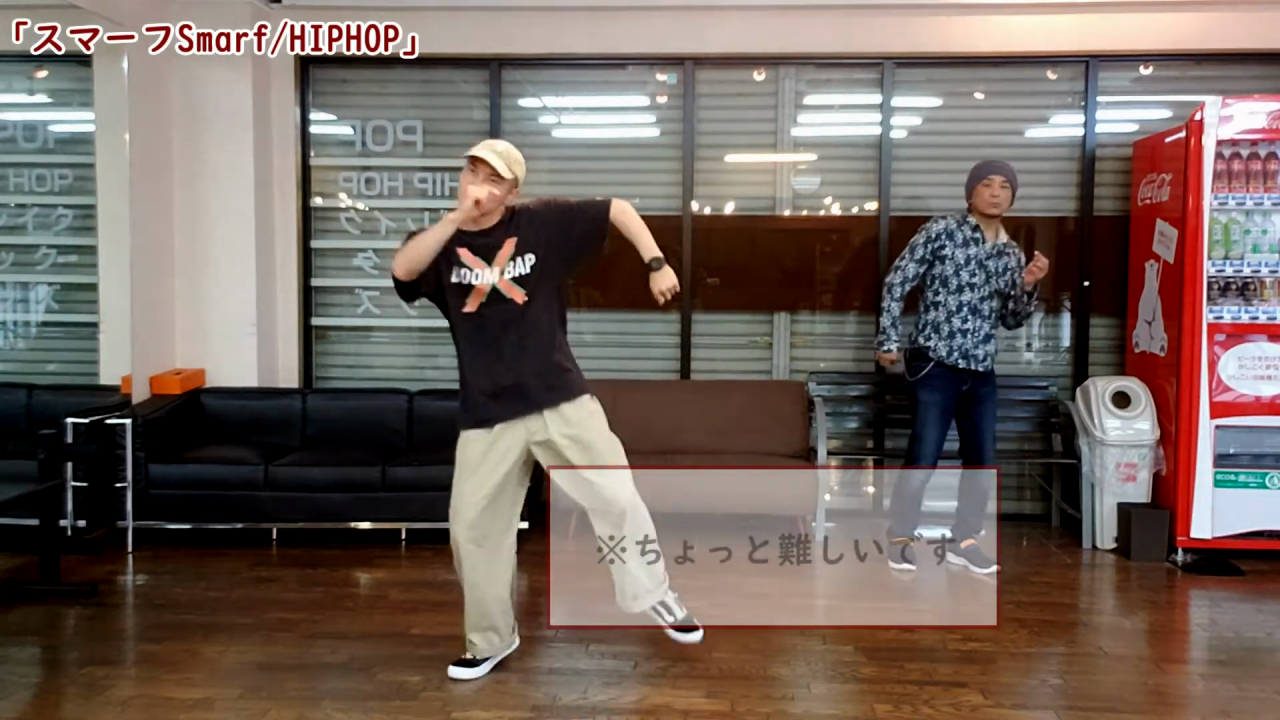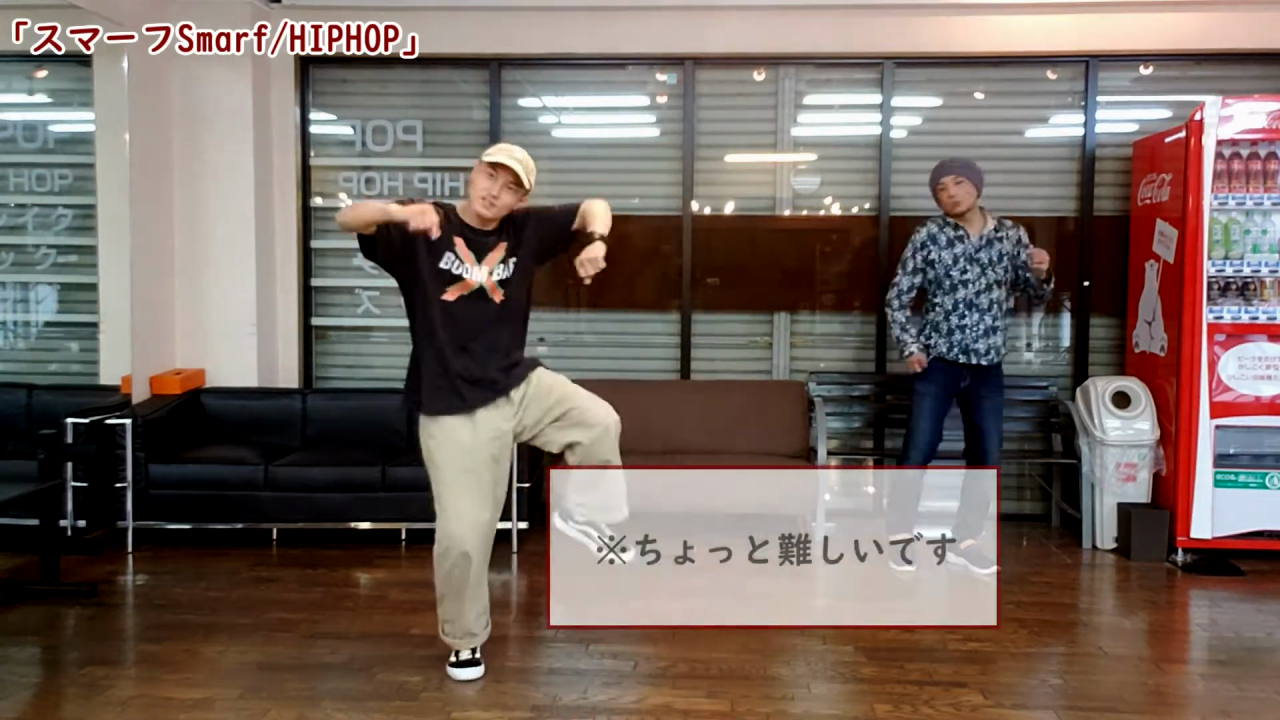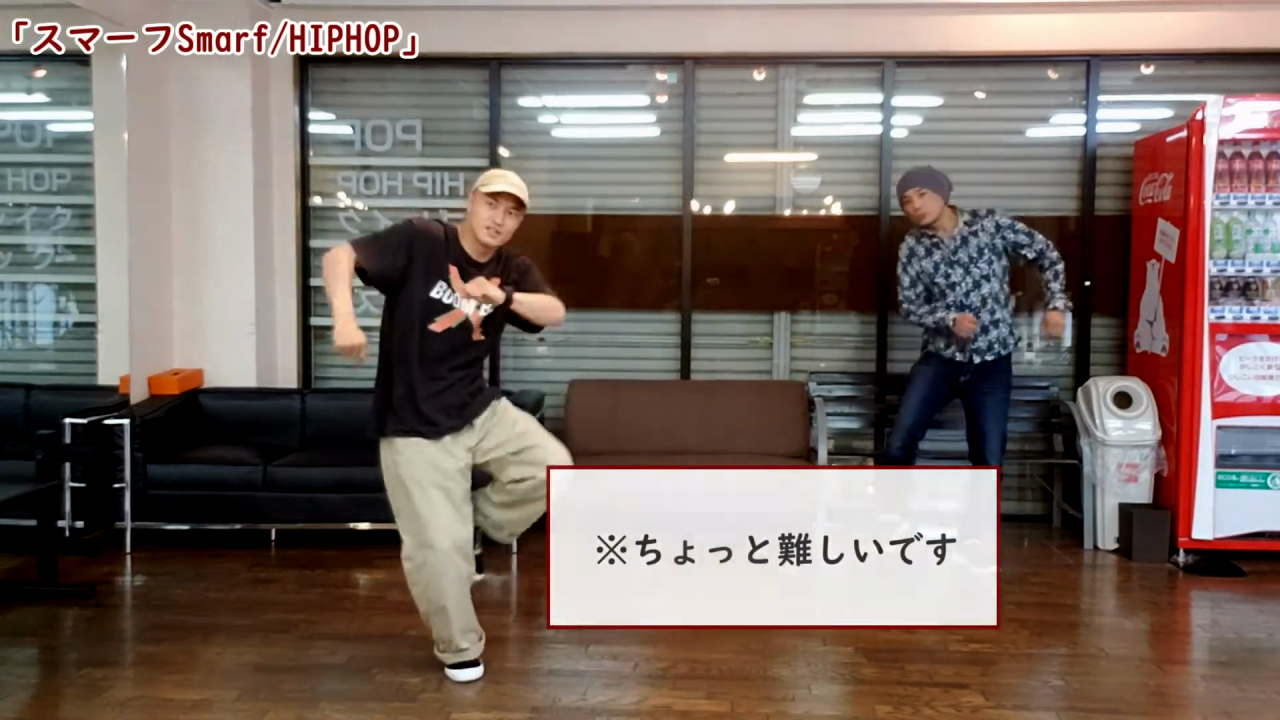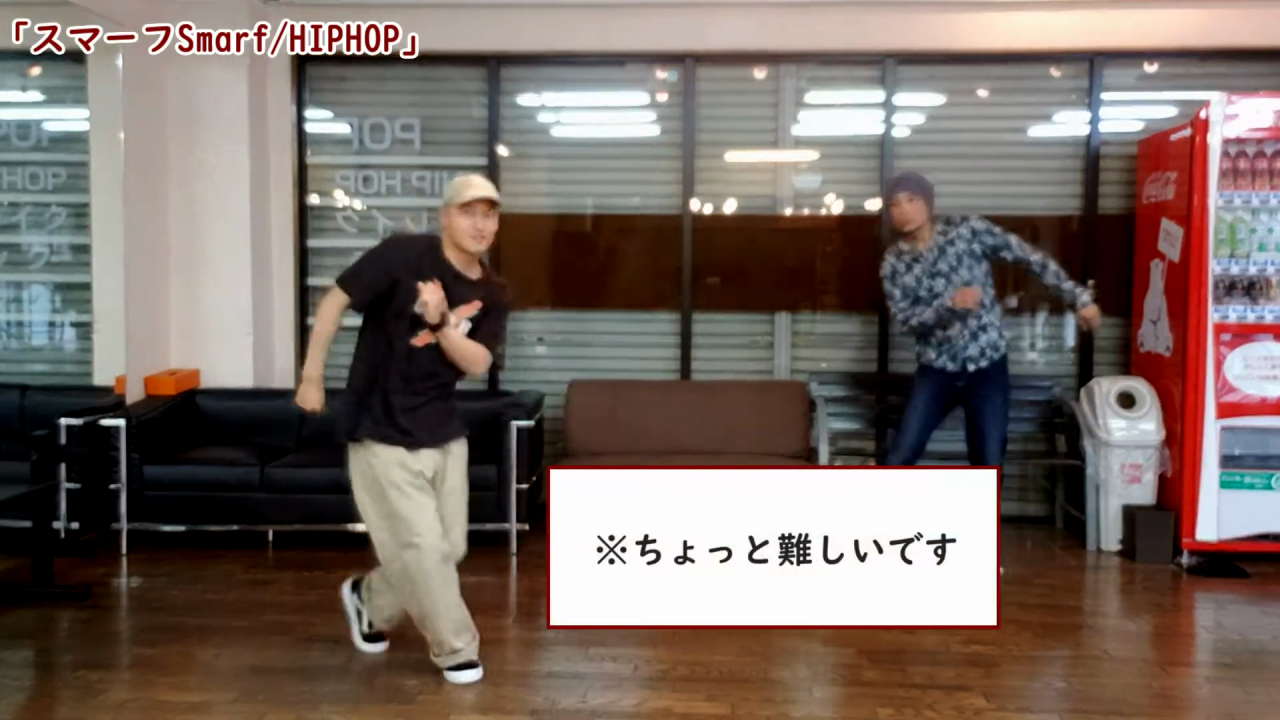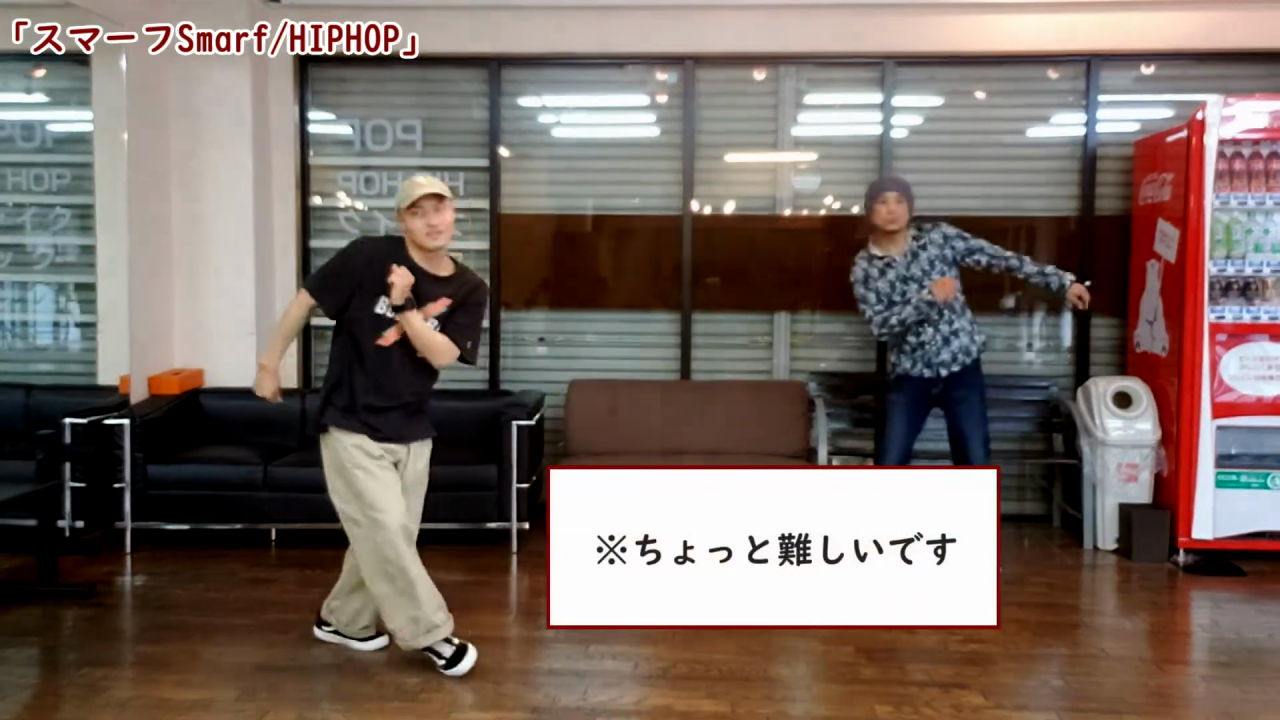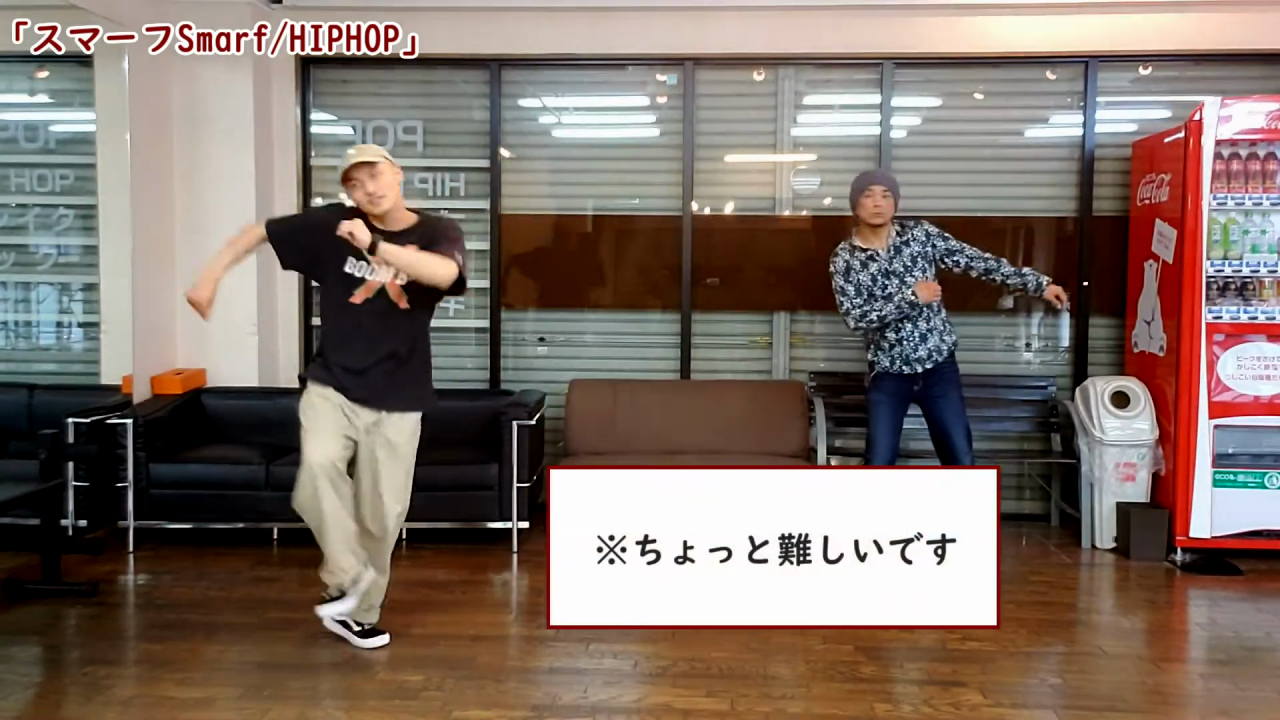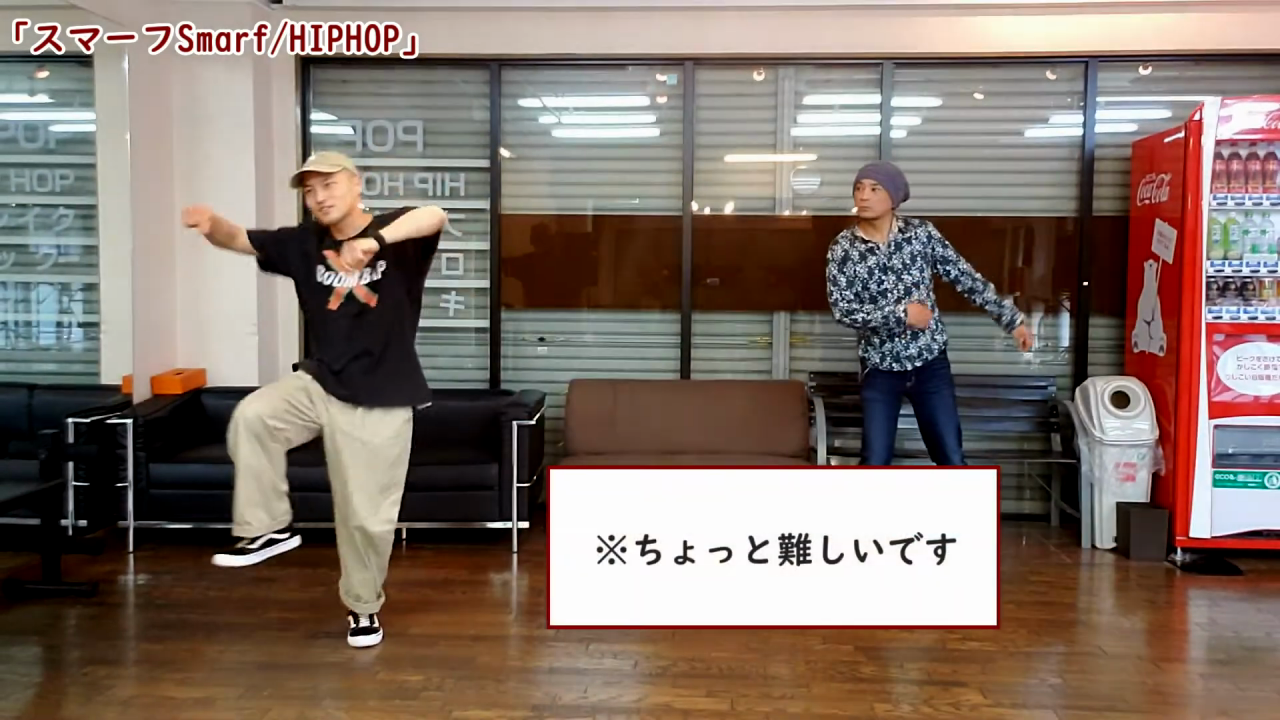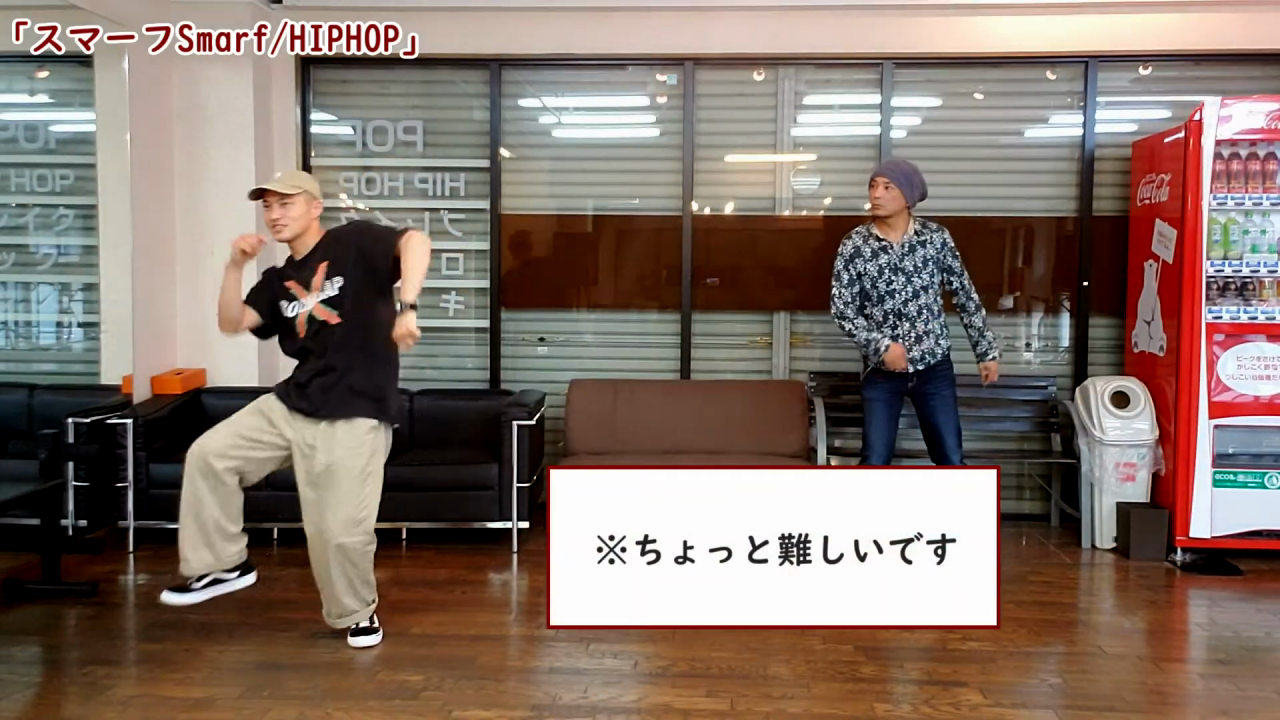
dt=0.2s
person 1, frame 1
left shoulder: (541, 221)
right shoulder: (438, 243)
left elbow: (616, 210)
right elbow: (401, 269)
left wrist: (655, 263)
right wrist: (457, 217)
left hip: (558, 398)
right hip: (487, 413)
left knee: (615, 499)
right knee: (473, 530)
left ankle: (654, 595)
right ankle: (490, 640)
person 1, frame 2
left shoulder: (524, 229)
right shoulder: (423, 226)
left elbow: (593, 209)
right elbow: (349, 218)
left wrist: (595, 241)
right wrist: (401, 212)
left hip: (516, 383)
right hip: (449, 401)
left knee: (599, 422)
right knee: (462, 533)
left ankle: (581, 513)
right ankle: (464, 639)
person 1, frame 3
left shoulder: (511, 271)
right shoulder: (418, 240)
left elbow: (555, 314)
right elbow: (337, 257)
left wrist: (504, 298)
right wrist: (344, 319)
left hip: (478, 409)
right hip: (414, 424)
left knee: (552, 466)
right knee: (439, 546)
left ankle: (481, 518)
right ankle: (459, 647)
person 1, frame 4
left shoulder: (491, 293)
right shoulder: (404, 253)
left elbow: (477, 364)
right elbow: (338, 299)
left wrist: (441, 320)
right wrist: (312, 374)
left hip: (443, 431)
right hip: (382, 430)
left knee: (447, 548)
right knee: (419, 545)
left ankle: (370, 596)
right ankle: (455, 649)
person 1, frame 5
left shoulder: (469, 290)
right shoulder: (367, 257)
left elbow: (443, 356)
right elbow: (306, 300)
left wrist: (405, 307)
right wrist: (270, 361)
left hip: (412, 430)
right hip: (351, 423)
left knee: (389, 536)
right knee: (384, 528)
left ankle: (341, 620)
right ankle: (432, 634)
person 1, frame 6
left shoulder: (438, 233)
right shoulder: (331, 224)
left elbow: (445, 273)
right elbow: (260, 232)
left wrist: (376, 246)
right wrist: (212, 273)
left hip: (397, 397)
right hip: (334, 383)
left knee: (383, 512)
right knee: (320, 467)
left ankle: (359, 612)
right ankle: (348, 576)
person 1, frame 7
left shoulder: (398, 226)
right shoulder: (305, 242)
left elbow: (433, 216)
right elbow: (239, 241)
left wrist: (373, 240)
right wrist: (211, 224)
left hip: (383, 394)
right hip: (321, 380)
left knee: (368, 515)
right knee: (250, 419)
left ankle: (363, 606)
right ankle: (269, 528)
person 1, frame 8
left shoulder: (358, 240)
right shoulder: (278, 281)
left elbow: (416, 241)
right elbow: (230, 324)
left wrist: (406, 308)
right wrist: (235, 264)
left hip: (355, 410)
right hip: (293, 402)
left knee: (341, 529)
right knee: (208, 455)
left ankle: (356, 612)
right ankle: (223, 564)
person 2, frame 1
left shoulder: (1012, 254)
right shoulder: (942, 231)
left elbow: (1011, 320)
right elbow: (897, 282)
left wrist: (1029, 287)
right wrist: (888, 340)
left hip: (981, 370)
right hip: (935, 365)
left knee: (982, 460)
right knee: (923, 457)
left ankle: (963, 539)
right ankle: (900, 535)
person 2, frame 2
left shoulder: (1011, 236)
right shoulder: (929, 236)
left elbow: (1033, 294)
right elbow: (898, 295)
left wrist: (1041, 273)
right wrist: (909, 345)
left hip: (987, 367)
right hip: (937, 362)
left knee: (986, 457)
right knee: (918, 450)
left ankle: (966, 538)
right ankle: (899, 531)
person 2, frame 3
left shoulder: (993, 225)
right shoulder: (913, 249)
left elbow: (1049, 256)
right elbow: (910, 306)
left wrist: (1056, 305)
right wrist: (950, 320)
left hip: (991, 362)
right hip: (941, 359)
left knee: (988, 461)
right knee: (898, 443)
person 2, frame 4
left shoulder: (970, 230)
right shoulder: (894, 262)
left elbow: (1032, 258)
right elbow: (904, 319)
left wrist: (1079, 297)
right wrist: (949, 302)
left hip: (987, 367)
right hip: (936, 370)
left knee: (988, 464)
right knee: (902, 456)
person 2, frame 5
left shoulder: (940, 237)
right shoulder: (864, 267)
left elbow: (1002, 259)
right elbow: (880, 325)
left wrist: (1062, 281)
right wrist: (929, 297)
left hip: (962, 370)
right hip: (910, 376)
left knee: (974, 465)
right knee: (890, 465)
person 2, frame 6
left shoulder: (921, 235)
right shoulder: (843, 258)
left elbow: (978, 262)
right elbow: (856, 317)
left wrist: (1038, 283)
right wrist: (911, 297)
left hip: (938, 367)
right hip: (888, 374)
left knee: (960, 460)
right knee: (878, 465)
person 2, frame 7
left shoulder: (922, 233)
right shoulder: (843, 248)
left elbow: (967, 279)
right elbow: (843, 310)
left wrist: (1012, 319)
right wrist: (900, 313)
left hip: (930, 363)
right hip: (880, 369)
left knee: (951, 458)
right knee: (875, 463)
person 2, frame 8
left shoulder: (936, 237)
right shoulder: (855, 245)
left elbow: (965, 295)
right elbow: (841, 309)
left wrist: (985, 351)
right wrist: (881, 345)
left hip: (933, 366)
right hip: (882, 370)
left knee: (951, 460)
right knee: (874, 462)
